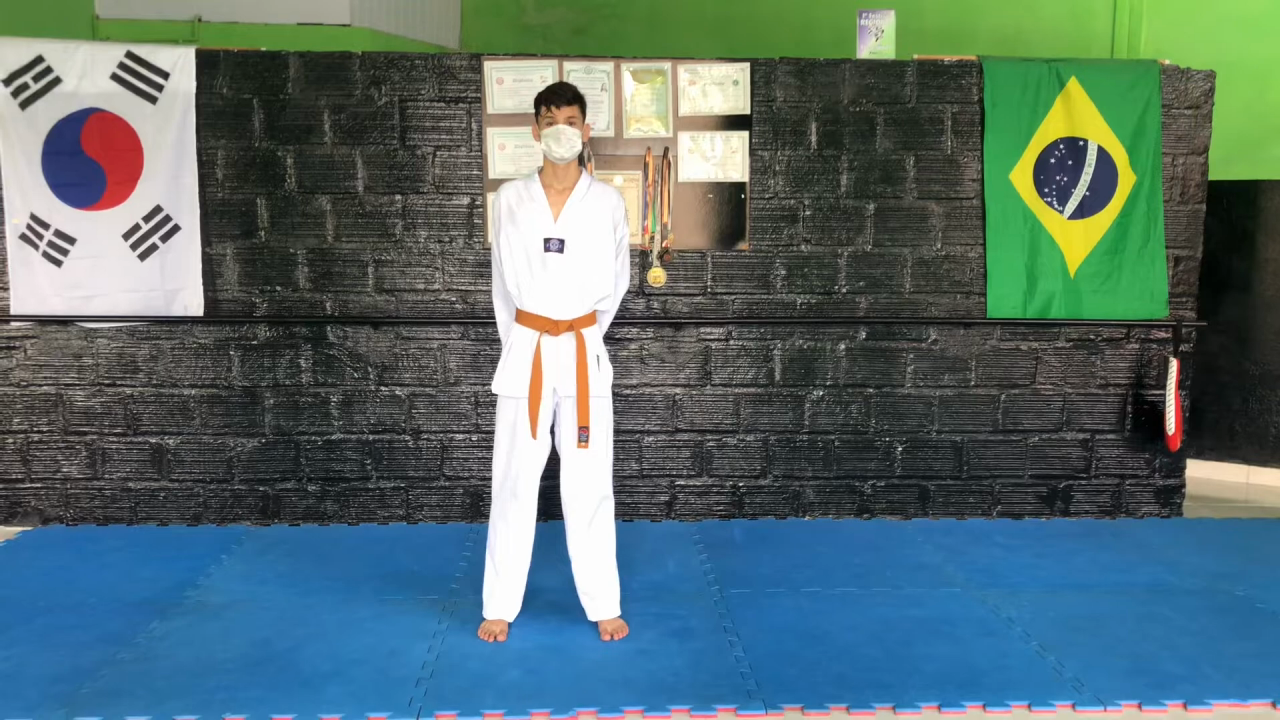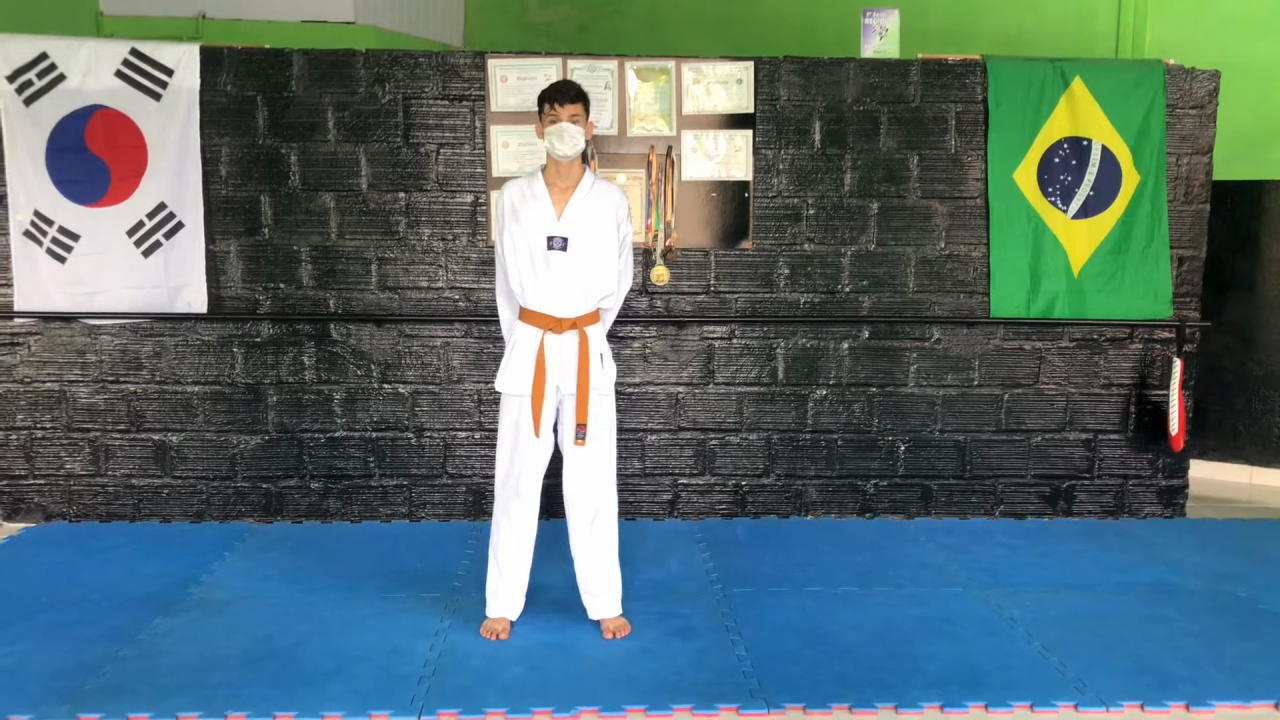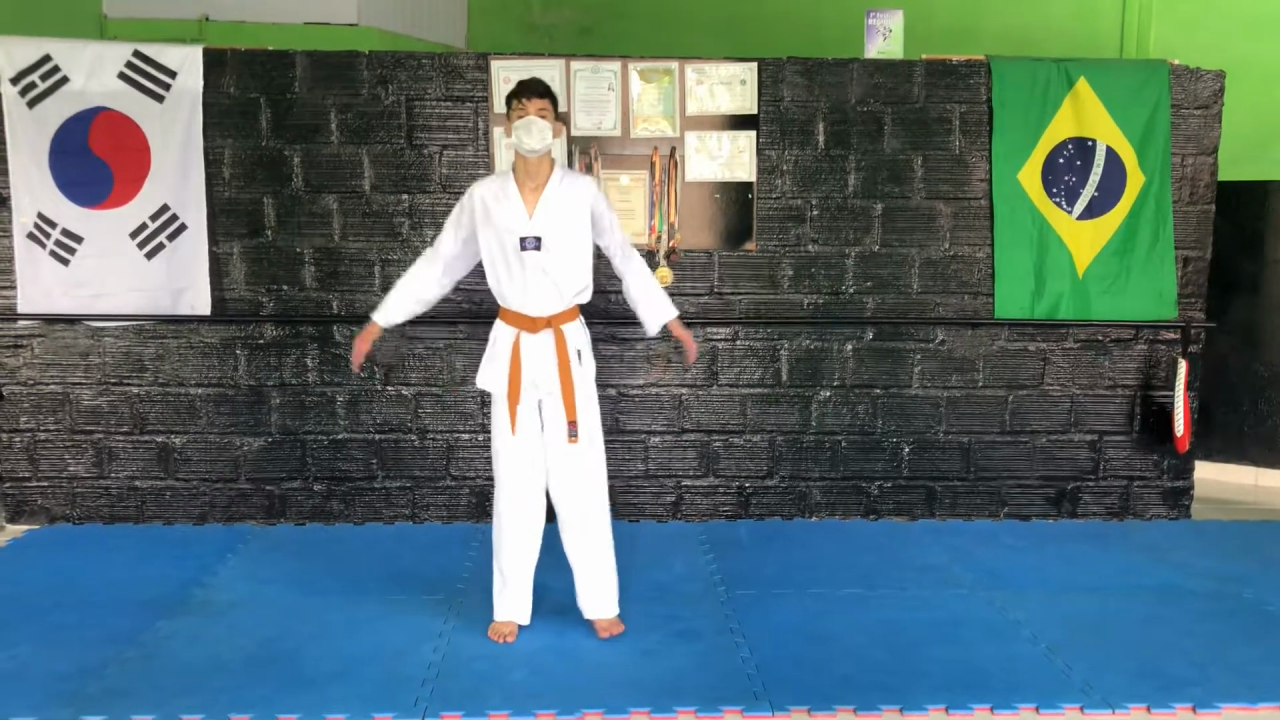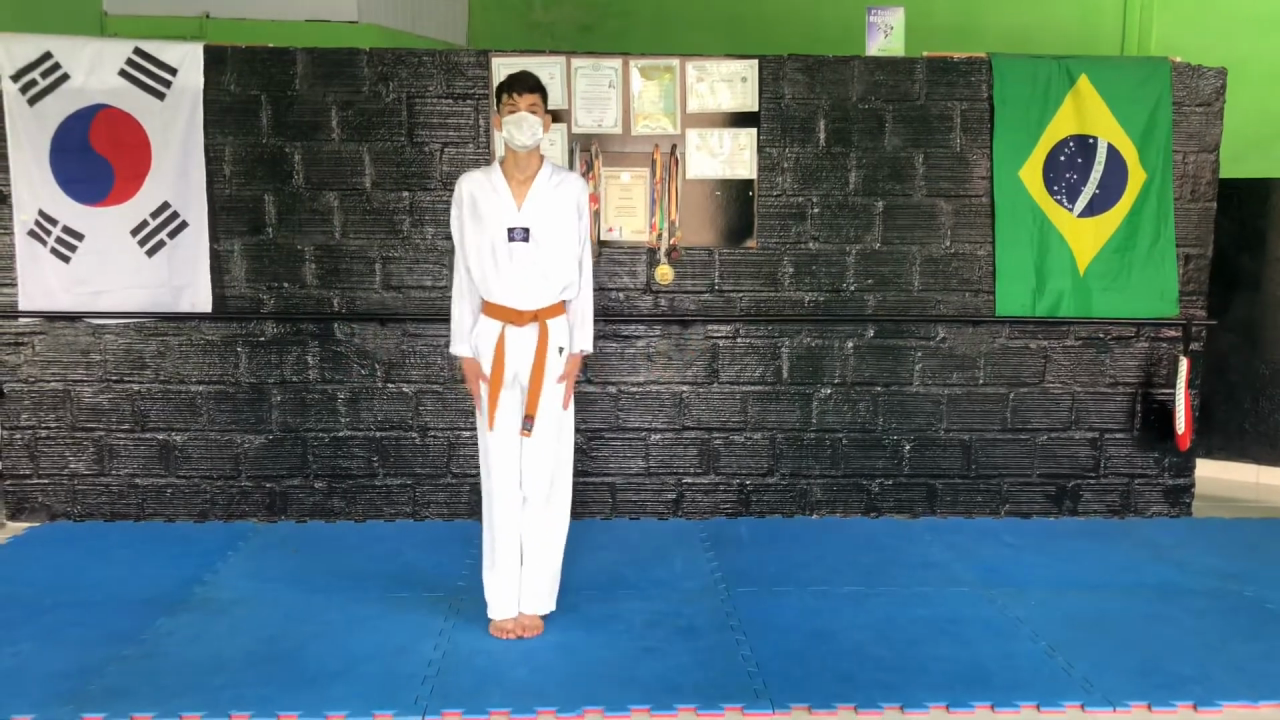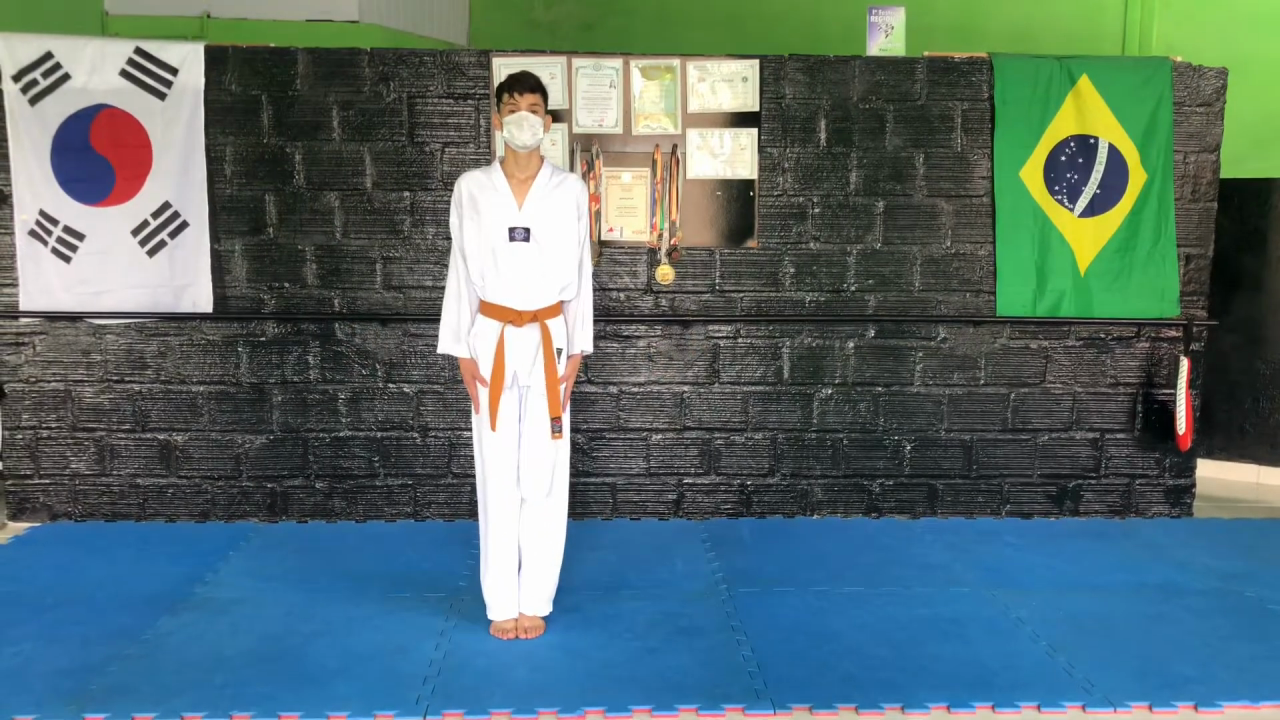
dt=0.5s
person 1, frame 1
left shoulder: (607, 201)
right shoulder: (511, 198)
left elbow: (617, 281)
right elbow: (503, 282)
left wrist: (580, 336)
right wrist: (523, 341)
left hip: (584, 352)
right hip: (527, 351)
left knee: (589, 482)
right knee: (514, 481)
left ankle: (603, 604)
right ankle: (501, 605)
person 1, frame 2
left shoulder: (610, 200)
right shoulder: (514, 197)
left elbow: (620, 281)
right elbow: (507, 282)
left wrist: (581, 334)
right wrist: (531, 339)
left hip: (586, 349)
right hip: (529, 349)
left knee: (592, 482)
right knee: (517, 481)
left ankle: (605, 602)
right ankle: (503, 603)
person 1, frame 3
left shoulder: (583, 193)
right shoulder: (483, 196)
left elbow: (624, 256)
right elbow: (439, 261)
left wrist: (666, 319)
right wrist: (381, 321)
left hip: (566, 345)
right hip: (511, 346)
left knee: (580, 479)
right knee: (514, 483)
left ankle: (601, 604)
right ankle: (510, 606)
person 1, frame 4
left shoulder: (570, 188)
right shoulder: (471, 188)
left elbow: (580, 273)
right elbow: (465, 275)
left wrist: (577, 350)
right wrist: (466, 353)
left hip: (550, 339)
right hip: (494, 339)
left knee: (546, 477)
right knee: (500, 478)
left ankle: (534, 601)
right ankle: (502, 603)
person 1, frame 5
left shoulder: (570, 189)
right shoulder: (472, 188)
left elbow: (580, 274)
right elbow: (462, 273)
left wrist: (577, 350)
right wrist: (462, 352)
left hip: (549, 340)
right hip: (492, 340)
left knee: (544, 476)
right knee: (497, 475)
left ankle: (535, 601)
right ankle: (502, 603)
